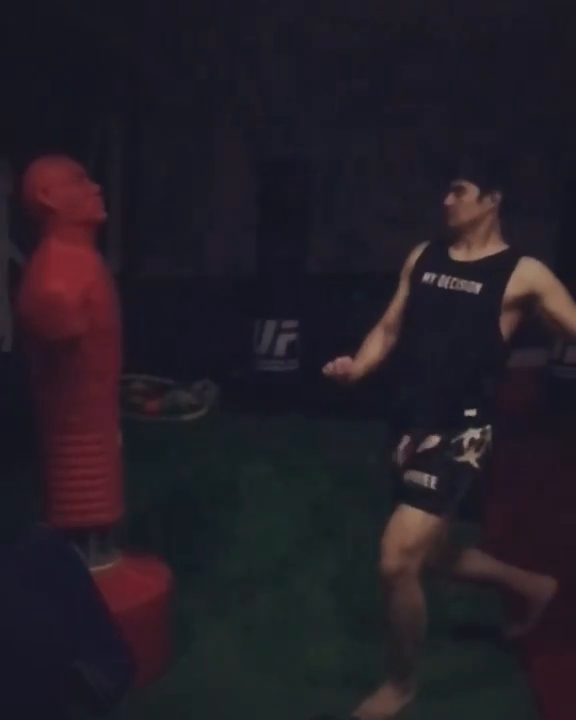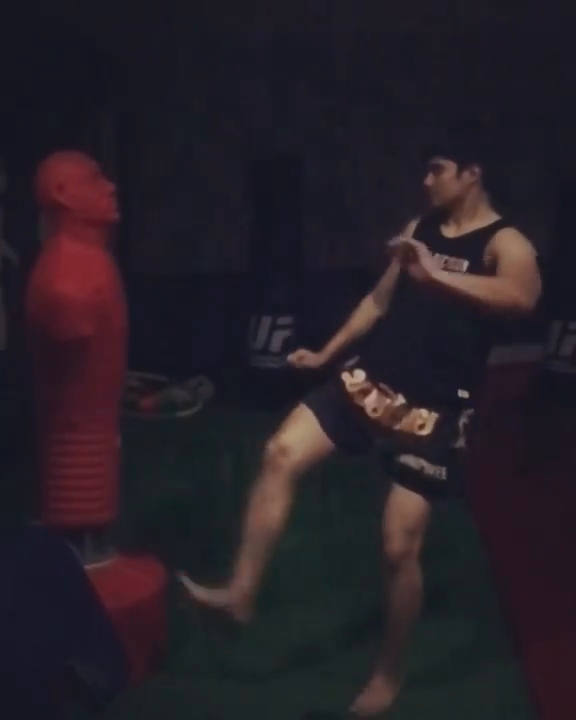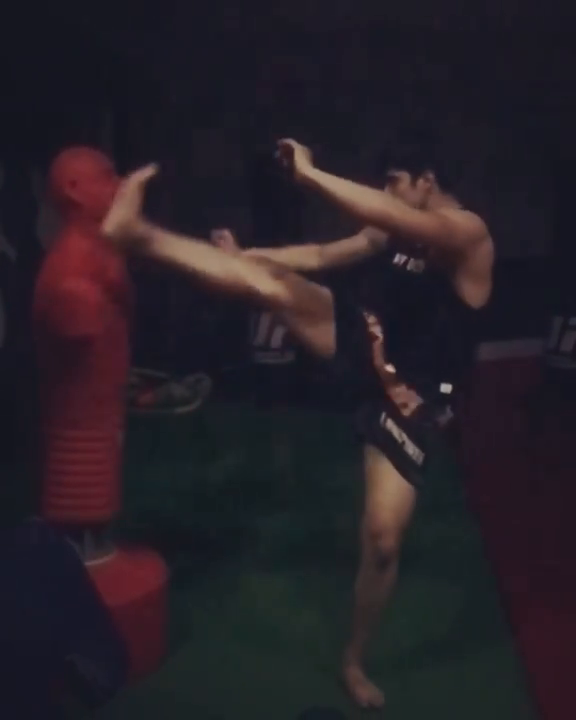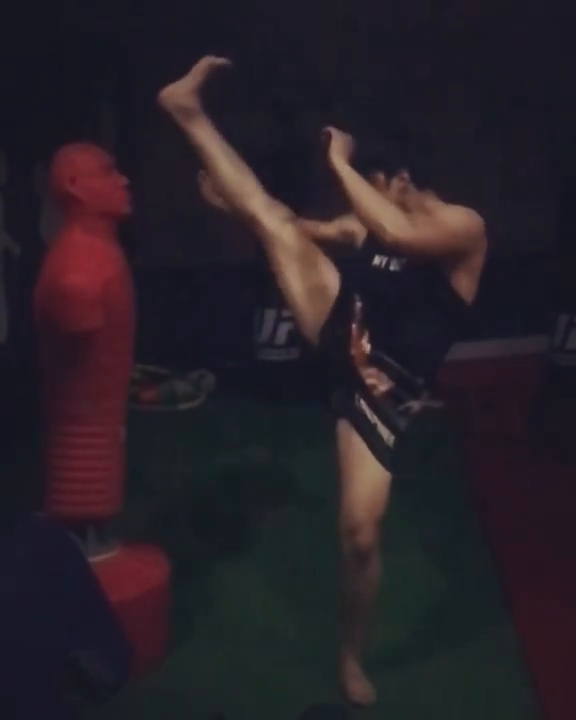
dt=1s
person 1, frame 1
left shoulder: (522, 273)
right shoulder: (422, 256)
left elbow: (571, 326)
right elbow: (389, 329)
right wrist: (356, 365)
left hip: (461, 435)
right hip: (416, 430)
left knee: (396, 561)
right knee: (439, 555)
right ankle: (534, 588)
person 1, frame 2
left shoulder: (506, 243)
right shoulder: (419, 229)
left elbow: (523, 297)
left wrist: (437, 275)
right wrist: (325, 353)
left hip: (435, 408)
right hip: (372, 379)
left knee: (398, 548)
right knee: (279, 453)
right ankle: (241, 591)
person 1, frame 3
left shoulder: (466, 231)
right shoulder: (395, 231)
left elbow: (396, 216)
right elbow: (323, 256)
left wrist: (309, 173)
right wrist: (246, 254)
left hip: (414, 396)
right hip: (370, 347)
left knee: (383, 540)
right knee: (271, 285)
left ankle: (354, 662)
right ankle: (139, 232)
person 1, frame 4
left shoulder: (463, 226)
right shoulder: (368, 226)
left elbow: (401, 236)
right elbow: (297, 231)
left wrist: (339, 163)
right wrist: (227, 198)
left hip: (382, 389)
right hip: (344, 339)
left knee: (361, 533)
right knee: (273, 219)
left ankle: (350, 657)
person 2, frame 1
left shoulder: (82, 258)
right shoulder: (56, 275)
right elbow: (63, 363)
left hip: (95, 420)
right hip: (77, 428)
left knee: (94, 526)
right knee: (84, 534)
person 2, frame 2
left shoulder: (89, 257)
right shoulder: (66, 274)
right elbow: (70, 365)
left hip: (93, 423)
right hip: (77, 430)
left knee: (88, 528)
right knee: (79, 532)
person 2, frame 3
left shoulder: (98, 253)
right shoulder: (74, 271)
right elbow: (77, 360)
left wrist: (127, 385)
left hip: (98, 417)
right hip: (81, 425)
left knee: (90, 522)
right knee: (79, 528)
person 2, frame 4
left shoulder: (100, 249)
right shoulder: (76, 267)
right elbow: (79, 356)
left wrist: (130, 385)
left hip: (100, 414)
right hip: (83, 421)
left knee: (92, 518)
right knee: (82, 524)
